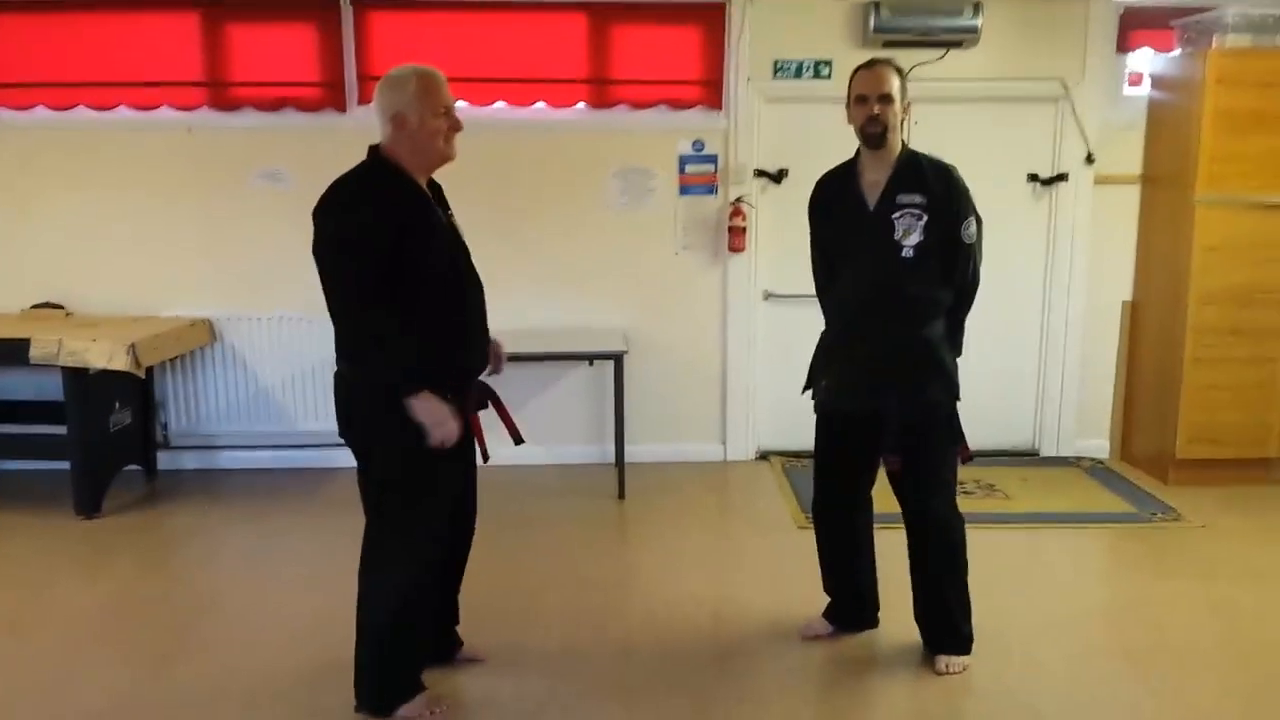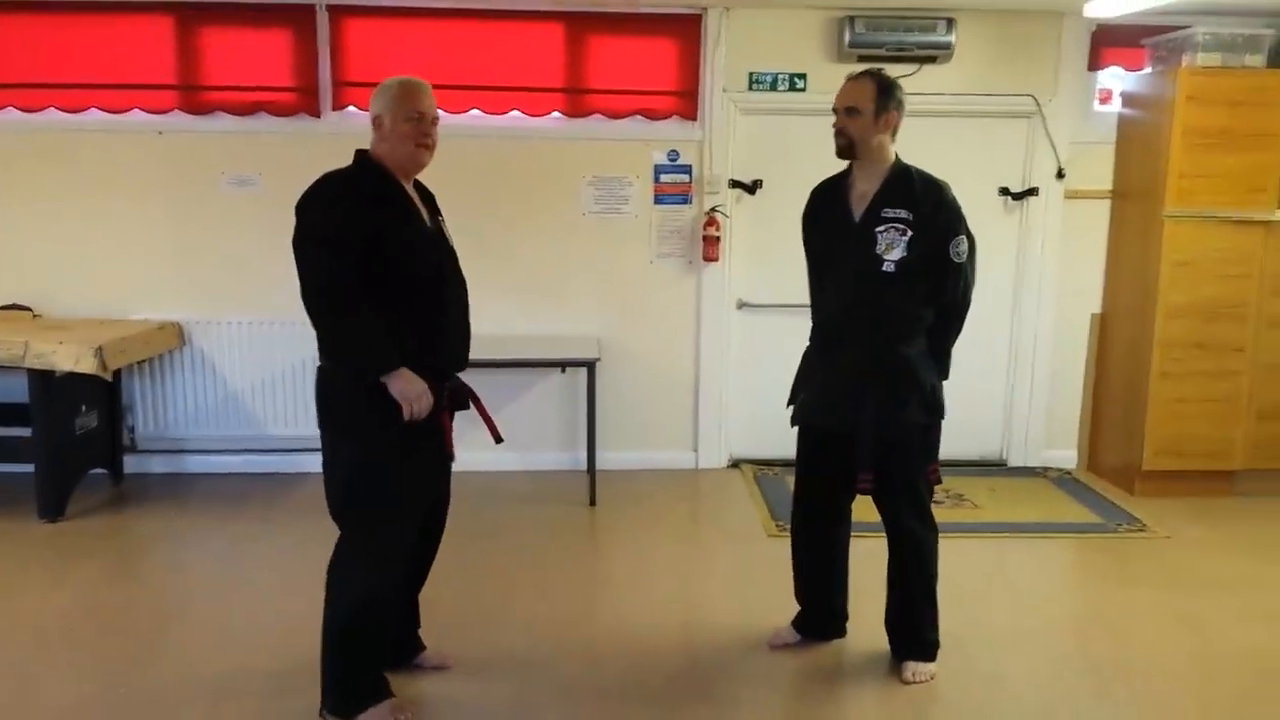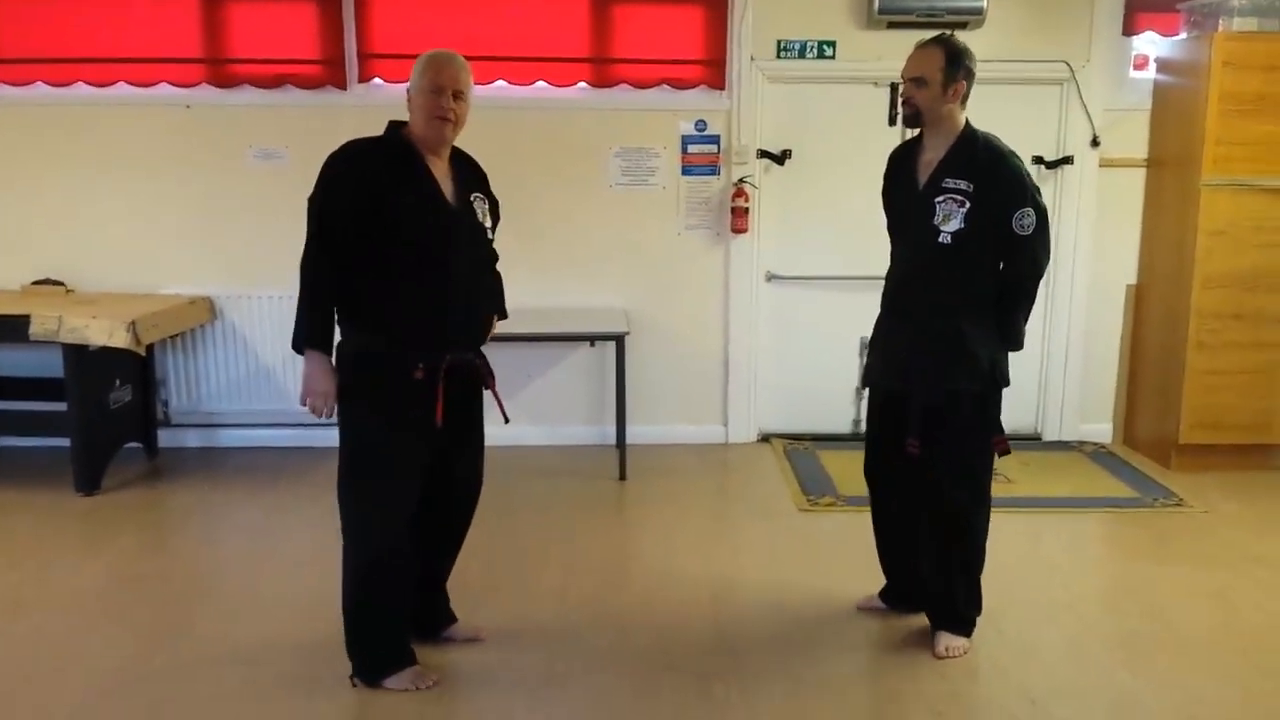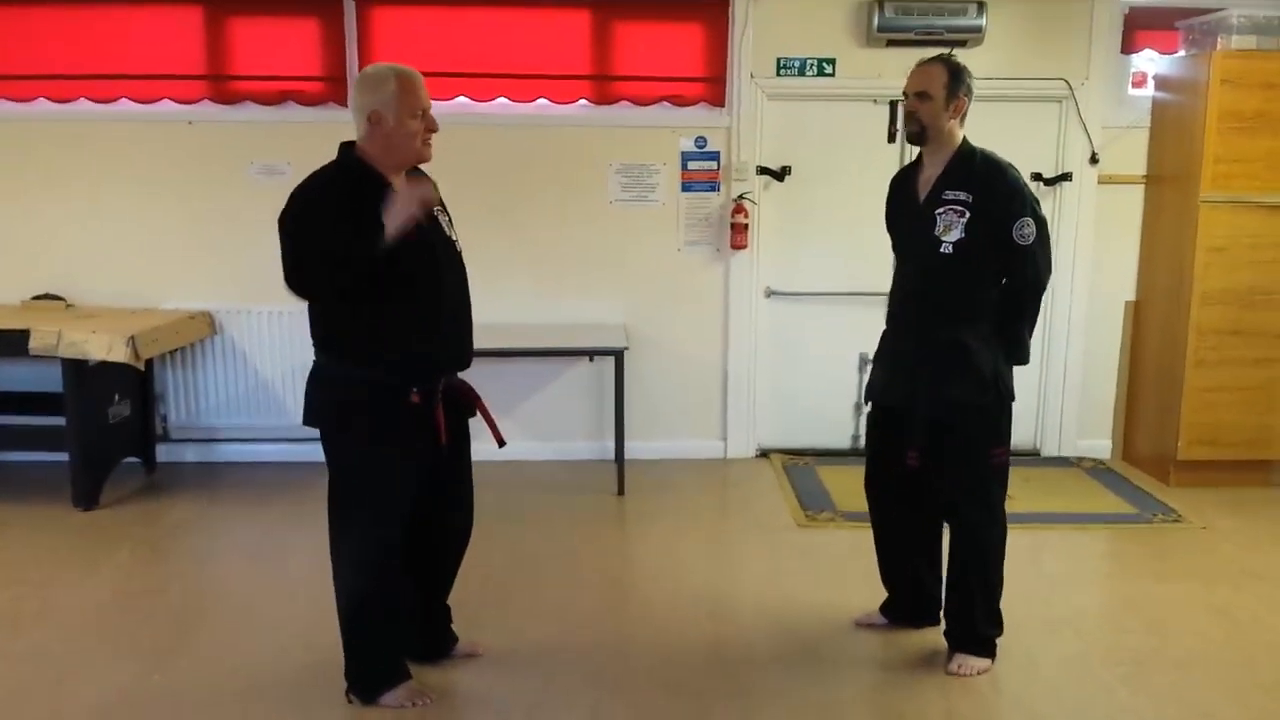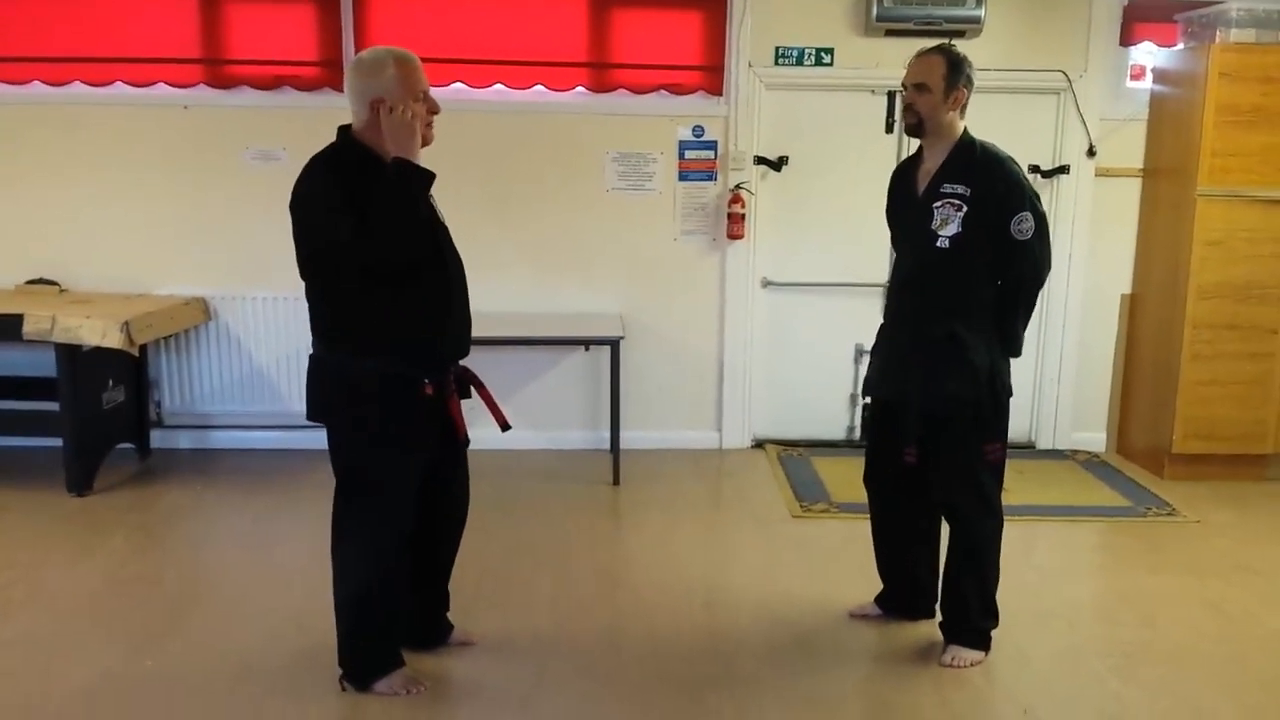
dt=1s
person 1, frame 1
left shoulder: (423, 192)
right shoulder: (357, 201)
right elbow: (361, 314)
left wrist: (478, 340)
right wrist: (415, 395)
left hip: (443, 396)
right hip: (401, 407)
left knee: (451, 523)
right knee: (403, 538)
left ankle: (435, 637)
person 1, frame 2
left shoulder: (418, 198)
right shoulder: (337, 197)
right elbow: (330, 301)
left wrist: (441, 364)
right wrist: (391, 372)
left hip: (423, 393)
right hip: (370, 399)
left knee: (419, 525)
right knee: (375, 534)
left ankle: (396, 640)
person 1, frame 3
left shoulder: (471, 176)
right shoulder: (360, 165)
right elbow: (324, 264)
left wrist: (491, 310)
right wrist: (316, 354)
left hip: (456, 372)
right hip: (384, 372)
left knee: (451, 498)
right knee: (380, 510)
left ankle: (426, 611)
right ankle: (378, 653)
person 1, frame 4
left shoulder: (418, 189)
right shoulder: (326, 194)
right elbow: (310, 279)
left wrist: (451, 374)
right wrist: (386, 226)
left hip: (435, 397)
right hip: (367, 402)
left knee: (445, 522)
right knee: (372, 535)
left ankle: (428, 633)
right ankle: (374, 672)
person 1, frame 5
left shoulder: (386, 174)
right shoulder: (330, 179)
right elbow: (385, 255)
right wrist: (405, 168)
left hip: (423, 380)
right hip: (370, 389)
left knee: (440, 507)
right knee: (376, 520)
left ankle: (422, 620)
right ankle: (368, 659)
person 2, frame 1
left shoulder: (940, 183)
right shoulder: (829, 191)
left elbow: (963, 278)
left wrist: (932, 343)
right wrist: (851, 337)
left hip: (921, 371)
right hip: (847, 366)
left knee: (931, 504)
right knee: (836, 496)
left ankle: (948, 633)
right ankle: (851, 607)
person 2, frame 2
left shoulder: (931, 199)
right shoulder: (823, 199)
left elbow: (954, 295)
left wrist: (917, 362)
right wrist: (837, 352)
left hip: (903, 389)
right hip: (829, 379)
left knee: (908, 518)
right knee: (816, 508)
left ankle: (915, 642)
right ankle: (820, 617)
person 2, frame 3
left shoulder: (996, 167)
right shoulder: (900, 161)
left elbow: (1028, 260)
left wrist: (995, 337)
right wrist: (907, 318)
left hip: (963, 356)
right hip: (897, 343)
left knee: (957, 490)
right knee: (887, 473)
left ankle: (953, 614)
right ankle: (908, 587)
person 2, frame 4
left shoulder: (996, 180)
right shoulder: (903, 183)
left elbow: (1031, 273)
left wrist: (999, 350)
right wrist: (908, 338)
left hip: (970, 372)
right hip: (903, 363)
left knee: (971, 505)
right knee: (893, 490)
left ankle: (975, 635)
right ankle: (911, 603)
person 2, frame 5
left shoulder: (995, 173)
right shoulder: (904, 175)
left elbow: (1028, 267)
left wrist: (991, 340)
right wrist: (905, 330)
left hip: (967, 367)
right hip: (901, 356)
left knee: (968, 499)
right knee: (892, 485)
left ankle: (970, 627)
right ankle: (907, 595)
